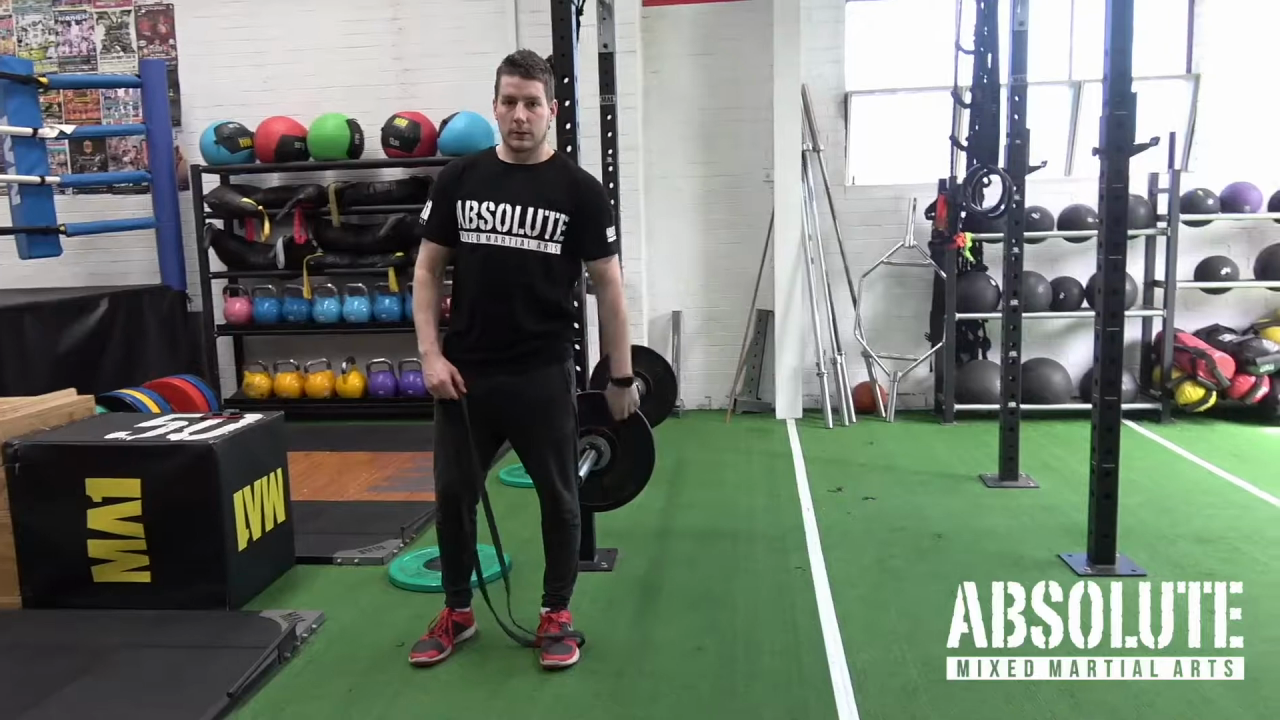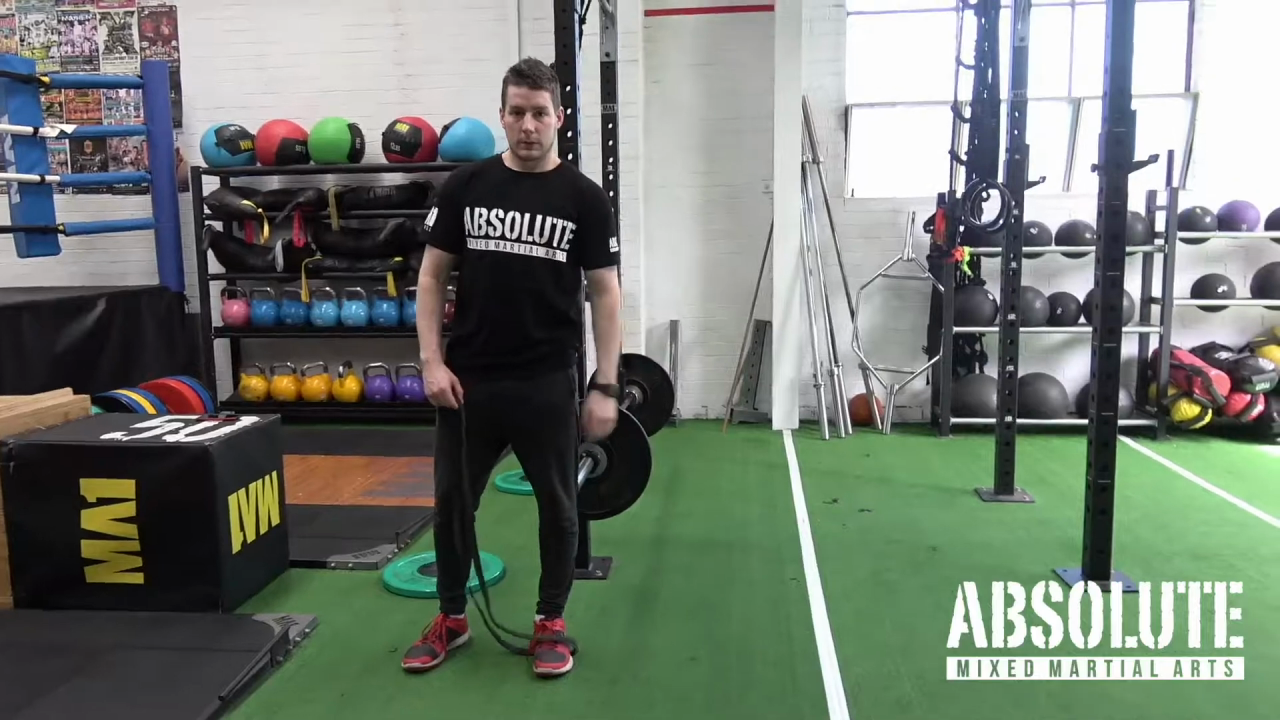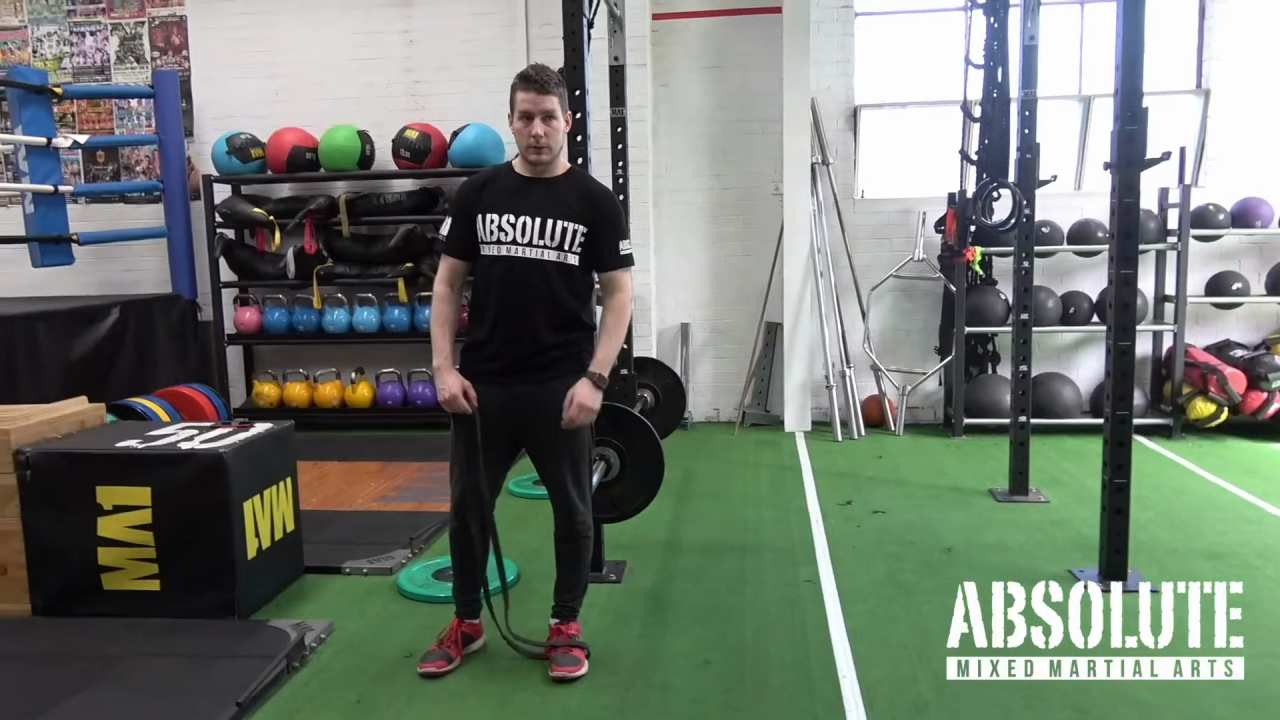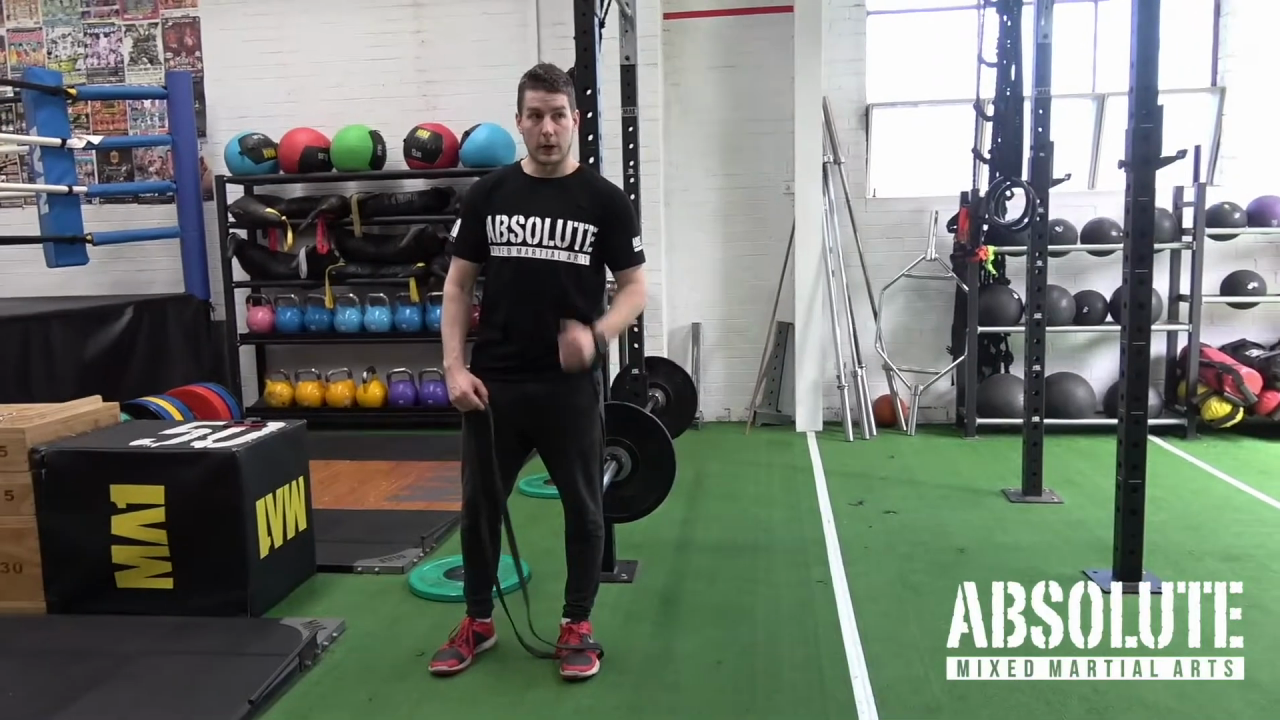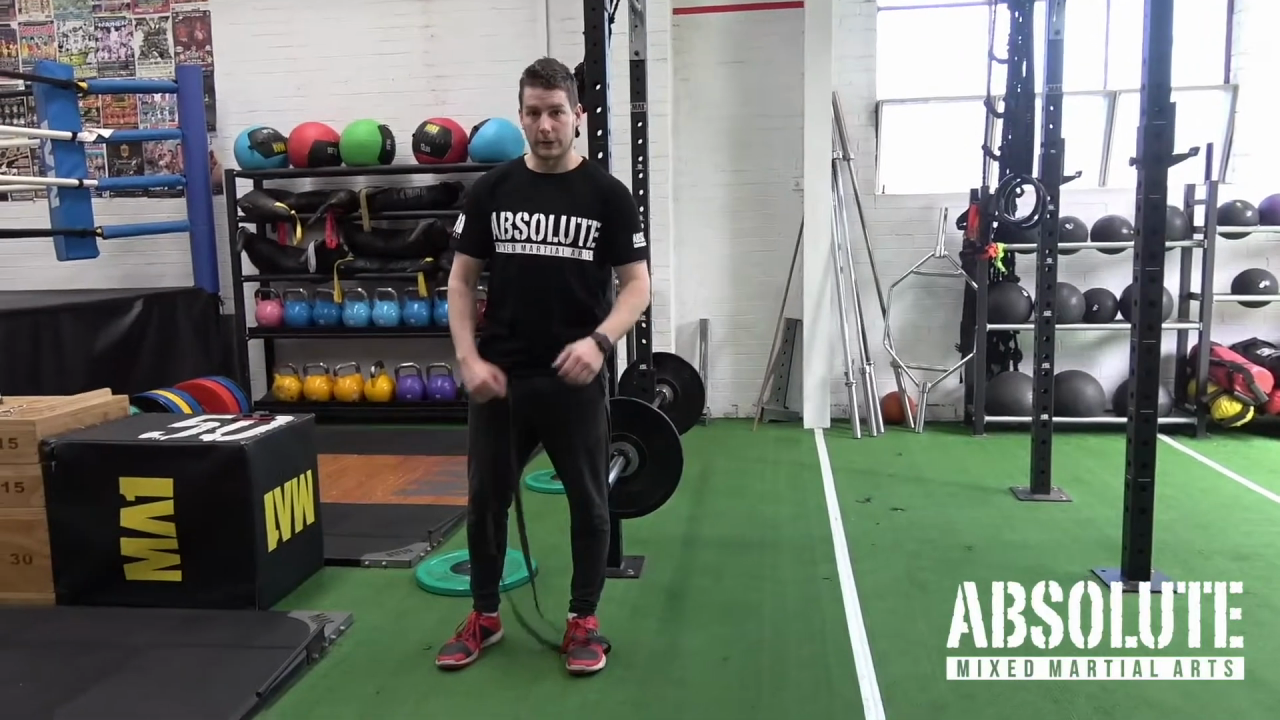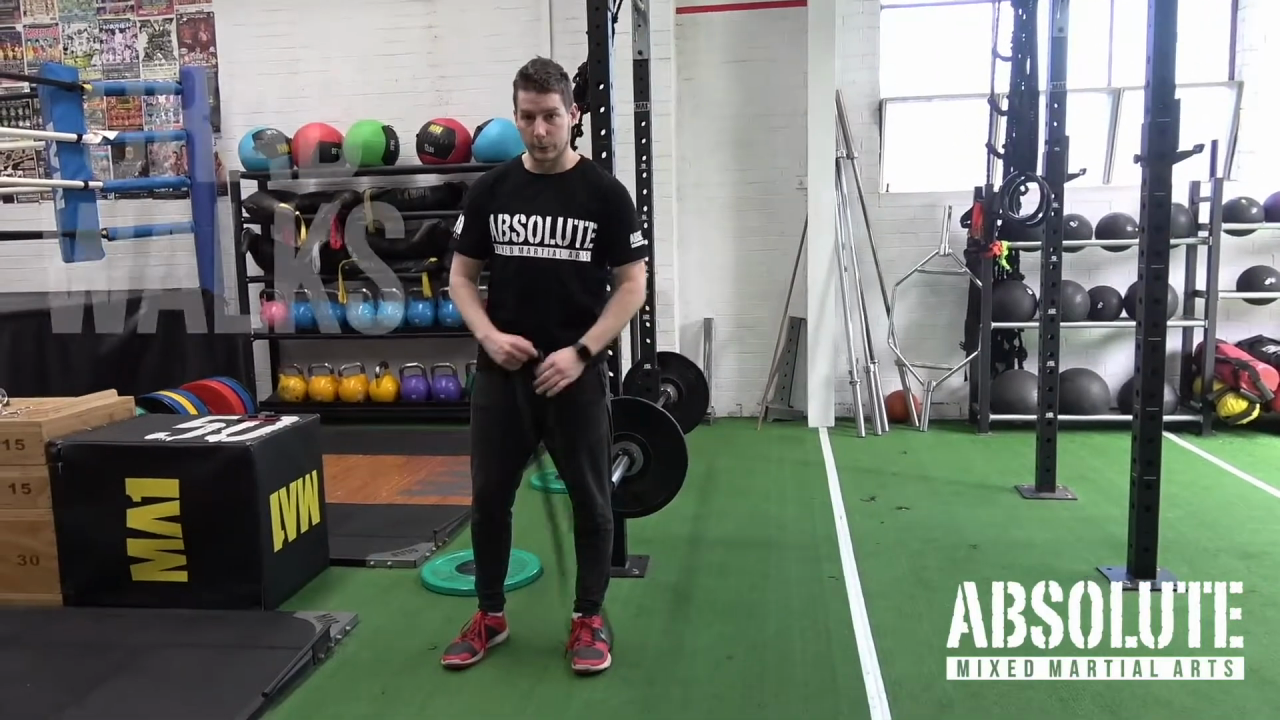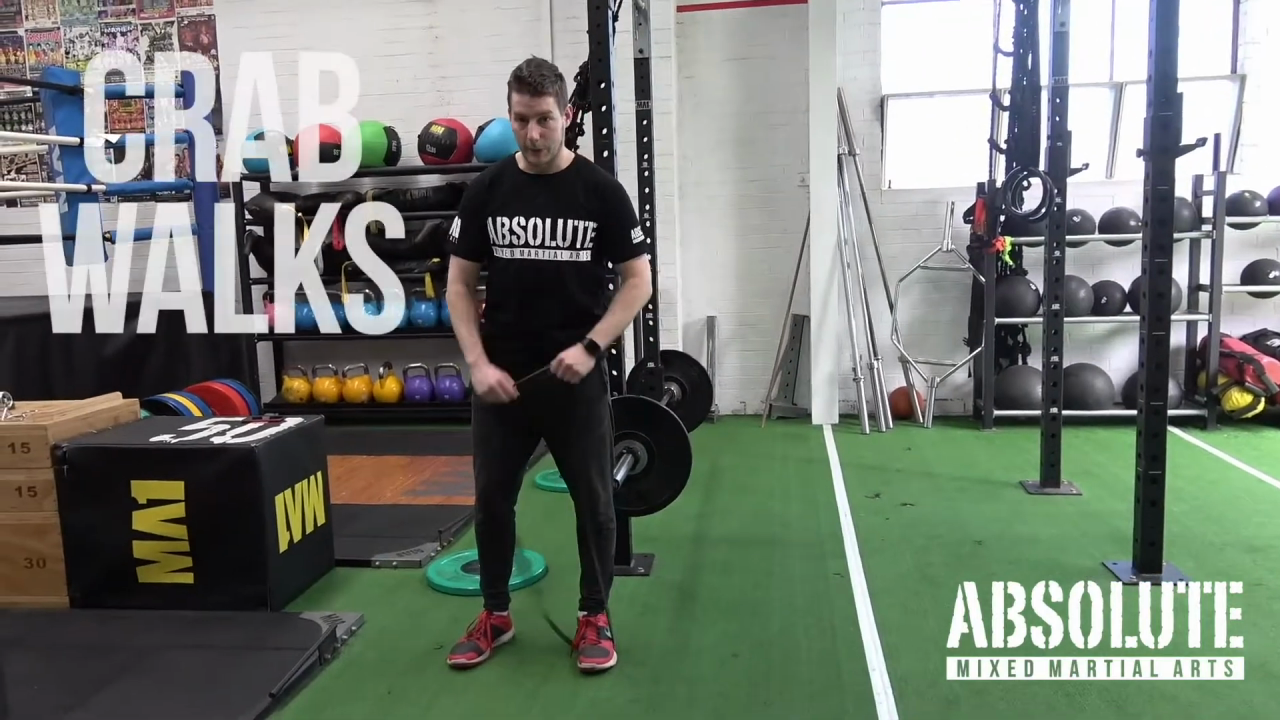
dt=0.3s
person 1, frame 1
left shoulder: (578, 189)
right shoulder: (458, 179)
left elbow: (608, 283)
right elbow: (428, 269)
left wrist: (621, 375)
right wrist: (431, 353)
left hip: (543, 376)
right hip: (467, 373)
left knee: (558, 498)
right knee: (453, 495)
left ankle: (555, 614)
right ankle: (456, 613)
person 1, frame 2
left shoulder: (584, 197)
right shoulder: (465, 185)
left elbow: (605, 292)
right elbow: (432, 275)
left wrist: (605, 385)
right wrist: (432, 361)
left hip: (547, 383)
right hip: (469, 379)
left knee: (556, 505)
right knee: (452, 501)
left ankle: (550, 621)
right ankle: (450, 619)
person 1, frame 3
left shoulder: (595, 201)
right shoulder: (477, 193)
left elbow: (618, 293)
right elbow: (448, 284)
left wrist: (594, 378)
right wrist: (444, 367)
left hip: (560, 387)
right hip: (483, 384)
left knee: (572, 509)
right knee: (468, 505)
left ankle: (565, 625)
right ankle: (466, 623)
person 1, frame 4
left shoulder: (604, 200)
right shoulder: (487, 194)
left elbow: (634, 286)
right elbow: (458, 284)
left wrist: (597, 334)
right wrist: (454, 365)
left hip: (571, 385)
right hip: (494, 384)
left knee: (582, 508)
right knee: (480, 505)
left ankle: (577, 624)
right ankle: (477, 622)
person 1, frame 5
left shoulder: (607, 194)
right shoulder: (491, 189)
left elbow: (636, 283)
right elbow: (461, 280)
left wrist: (599, 341)
right wrist: (468, 358)
left hip: (575, 381)
right hip: (500, 380)
left knee: (588, 503)
right knee: (486, 498)
left ankle: (583, 619)
right ankle: (484, 616)
person 1, frame 6
left shoulder: (604, 193)
right shoulder: (490, 189)
left elbow: (632, 285)
right elbow: (461, 275)
left wrist: (580, 353)
right wrist: (488, 334)
left hip: (575, 379)
right hip: (500, 376)
left knee: (589, 503)
right knee: (489, 499)
left ankle: (587, 618)
right ankle: (490, 616)
person 1, frame 7
left shoulder: (601, 191)
right shoulder: (486, 191)
left elbow: (637, 280)
right elbow: (459, 283)
left wrist: (590, 347)
right wrist: (477, 361)
left hip: (577, 377)
right hip: (503, 378)
left knee: (593, 501)
right knee: (492, 499)
left ankle: (593, 617)
right ankle: (495, 615)
